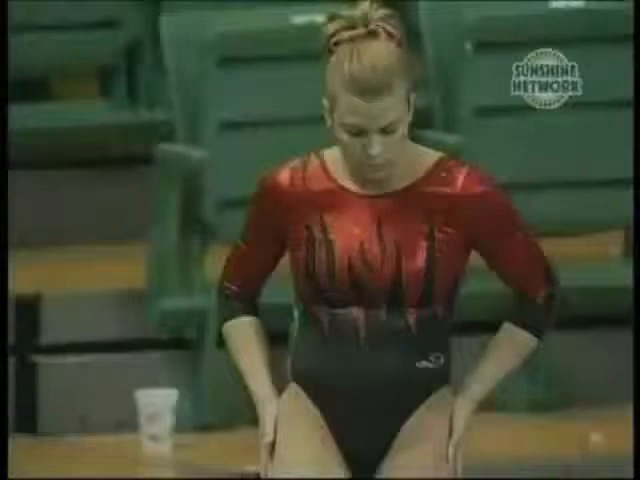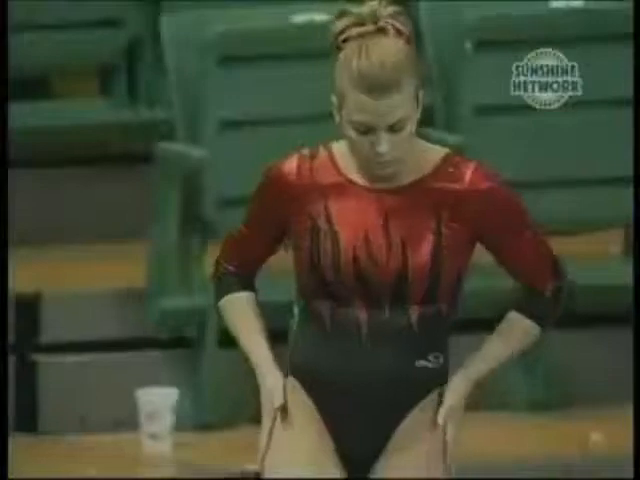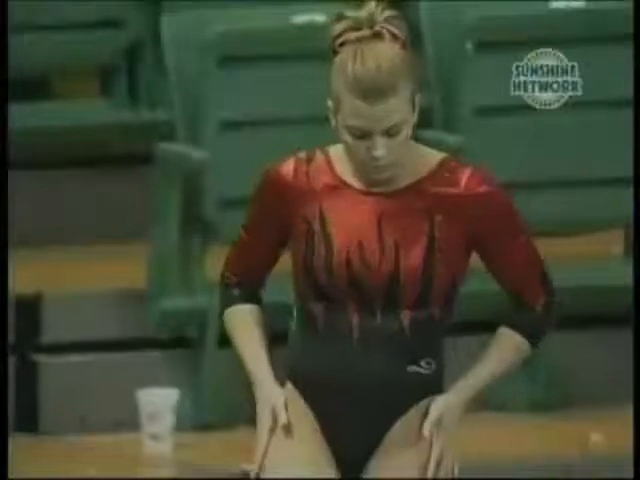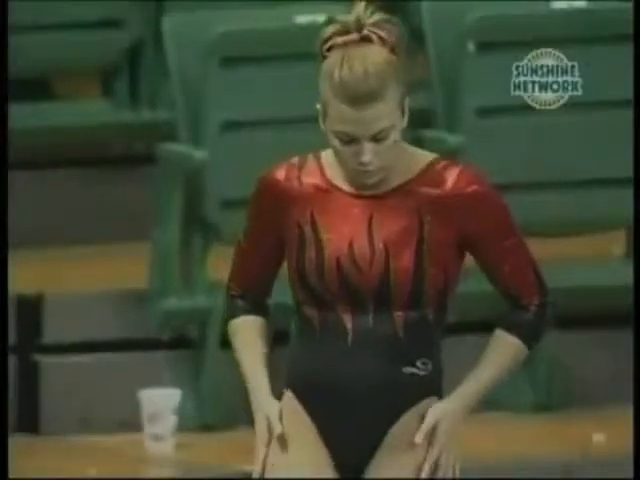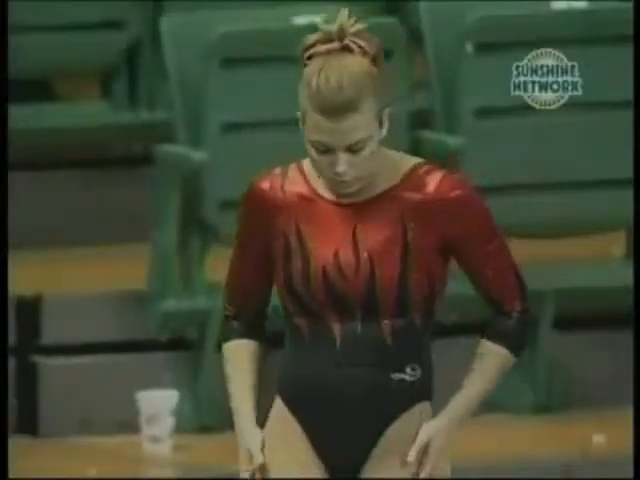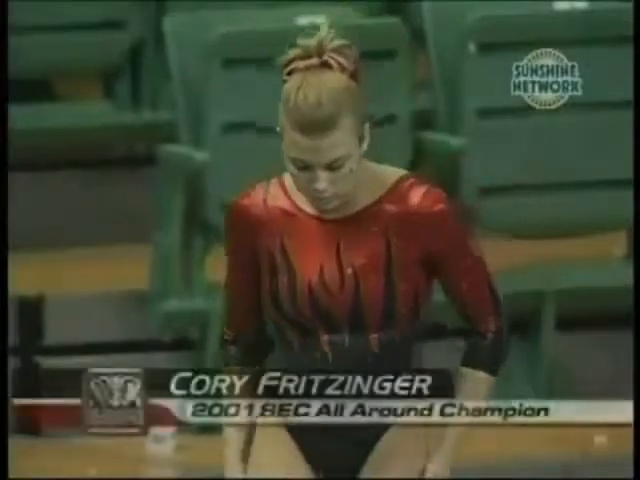
dt=0.2s
person 1, frame 1
left shoulder: (463, 193)
right shoulder: (290, 190)
left elbow: (539, 298)
right elbow: (235, 296)
left wrist: (470, 397)
right wrist: (264, 397)
left hip: (416, 413)
right hip: (313, 410)
person 1, frame 2
left shoulder: (468, 190)
right shoulder: (295, 182)
left elbow: (548, 288)
right elbow: (230, 273)
left wrist: (469, 376)
right wrist: (266, 368)
left hip: (412, 414)
right hip: (311, 406)
person 1, frame 3
left shoulder: (467, 195)
right shoulder: (292, 185)
left elbow: (535, 305)
right elbow: (238, 285)
left wrist: (461, 395)
right wrist: (264, 382)
left hip: (408, 416)
right hip: (307, 411)
person 1, frame 4
left shoulder: (457, 194)
right shoulder: (286, 189)
left elbow: (531, 306)
right elbow: (244, 297)
left wrist: (458, 403)
right wrist: (260, 394)
left hip: (407, 420)
right hip: (307, 413)
person 1, frame 5
left shoulder: (441, 199)
right shoulder: (271, 199)
left elbow: (513, 313)
right elbow: (240, 316)
left wrist: (451, 418)
right wrist: (244, 420)
left hip: (398, 423)
right hip: (298, 422)
person 1, frame 6
left shoulder: (422, 214)
right shoulder: (255, 216)
left elbow: (488, 330)
right elbow: (242, 347)
left hip: (389, 435)
right hip: (288, 434)
